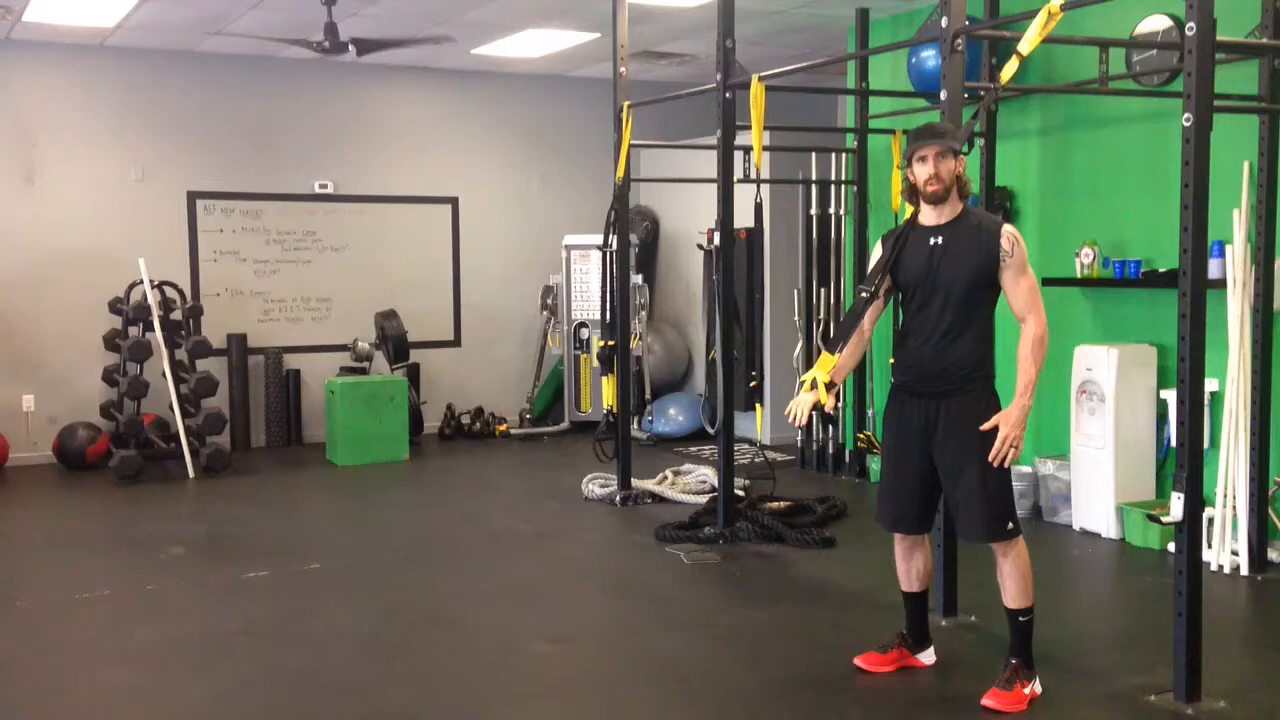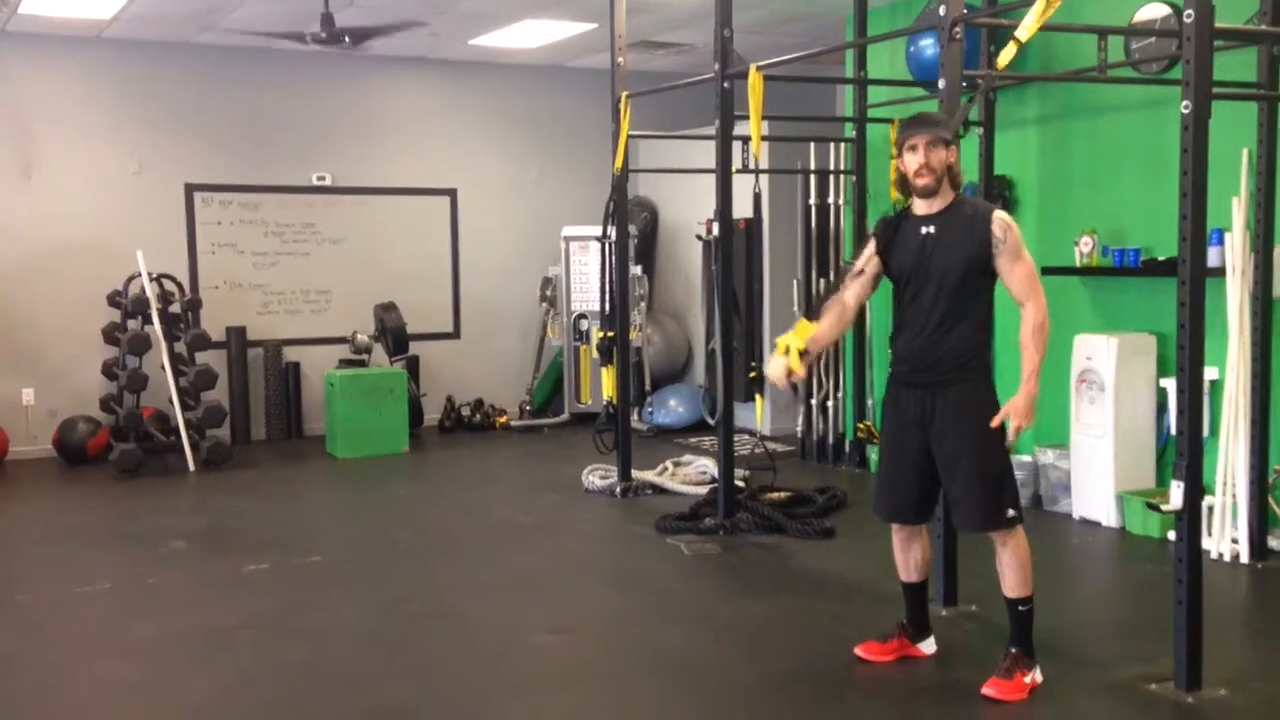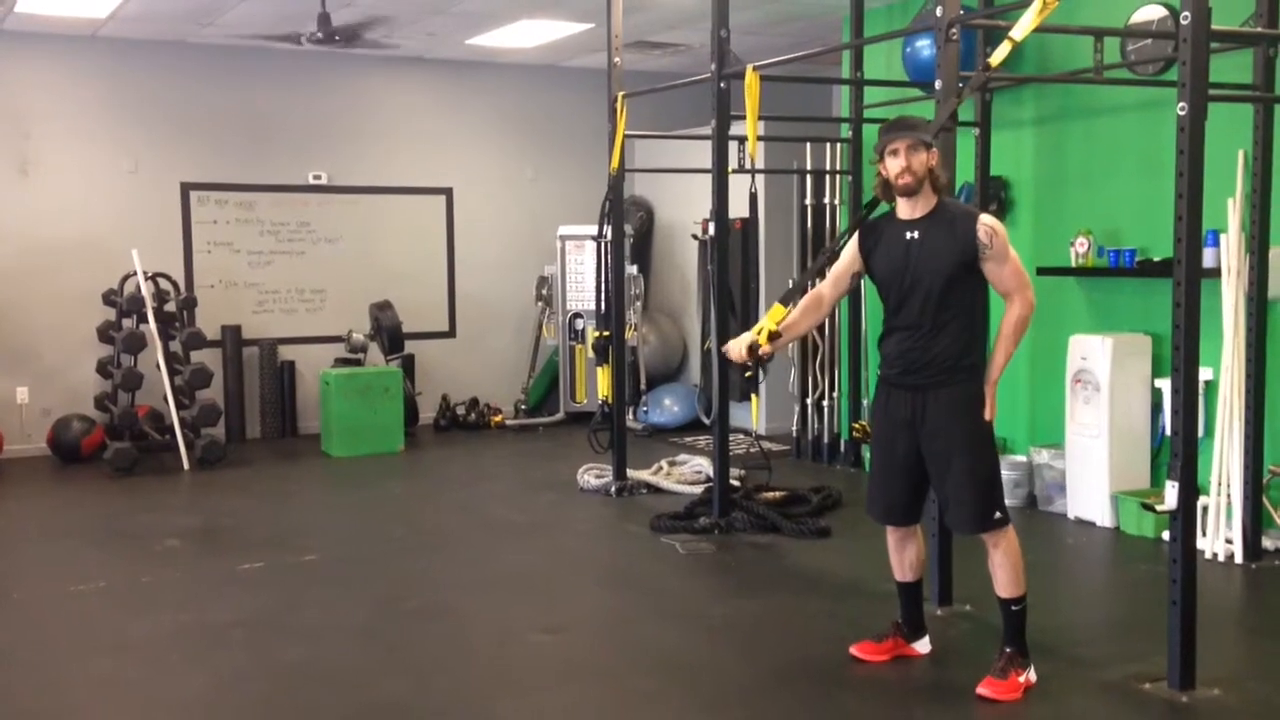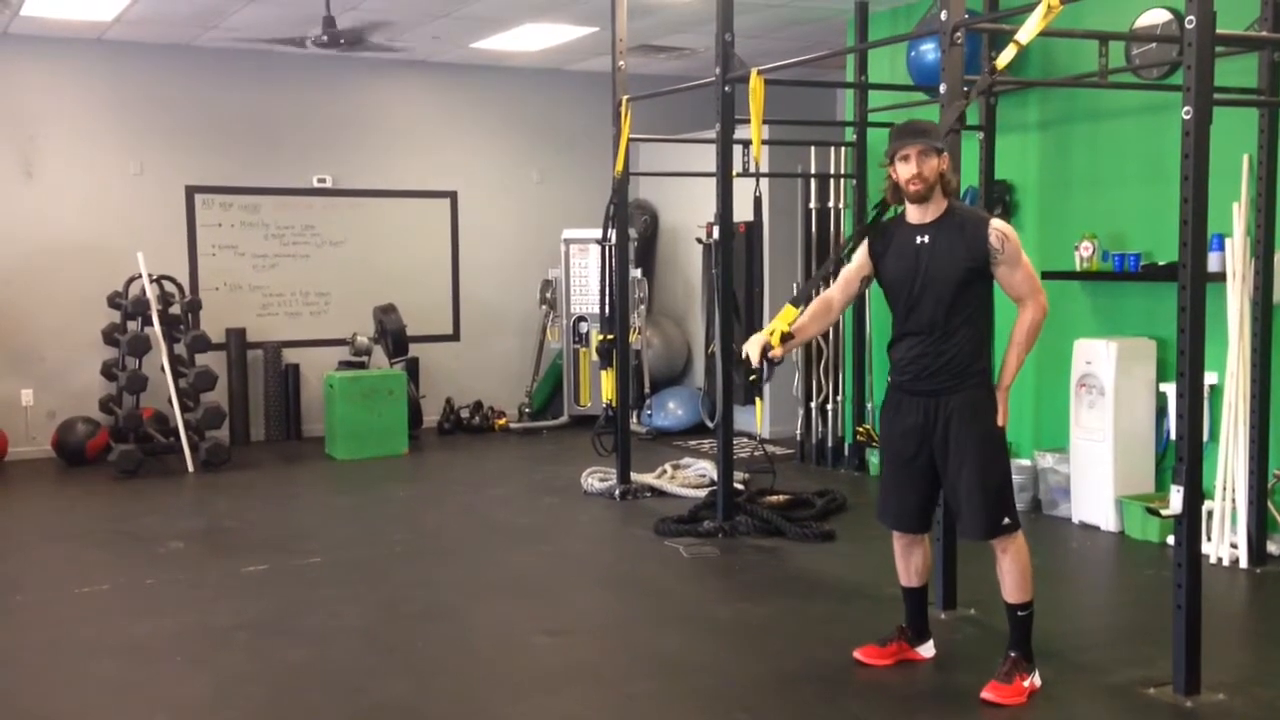
dt=0.5s
person 1, frame 1
left shoulder: (996, 237)
right shoulder: (895, 243)
left elbow: (1033, 320)
right elbow: (863, 320)
left wrist: (1020, 405)
right wrist: (825, 382)
left hip: (970, 405)
right hip: (907, 403)
left knee: (1001, 532)
right knee: (906, 527)
left ankle: (1022, 666)
right ankle: (917, 641)
person 1, frame 2
left shoulder: (989, 224)
right shoulder: (887, 234)
left elbow: (1032, 304)
right elbow: (847, 302)
left wrist: (1027, 389)
right wrist: (798, 352)
left hip: (966, 395)
right hip: (905, 392)
left knee: (999, 521)
right knee: (905, 516)
left ankle: (1022, 656)
right ankle: (916, 631)
person 1, frame 3
left shoulder: (974, 228)
right shoulder: (870, 236)
left elbow: (1021, 298)
right elbow: (824, 295)
left wrist: (989, 379)
right wrist: (772, 337)
left hip: (956, 396)
right hip: (894, 395)
left knee: (990, 522)
right knee: (896, 517)
left ankle: (1016, 654)
right ankle: (911, 630)
person 1, frame 4
left shoulder: (986, 233)
right shoulder: (879, 240)
left elbow: (1033, 303)
right elbow: (833, 299)
left wrist: (1002, 384)
right wrist: (781, 337)
left hip: (968, 402)
right hip: (904, 400)
left knee: (1000, 529)
right knee: (904, 524)
left ankle: (1021, 659)
right ankle: (916, 635)
